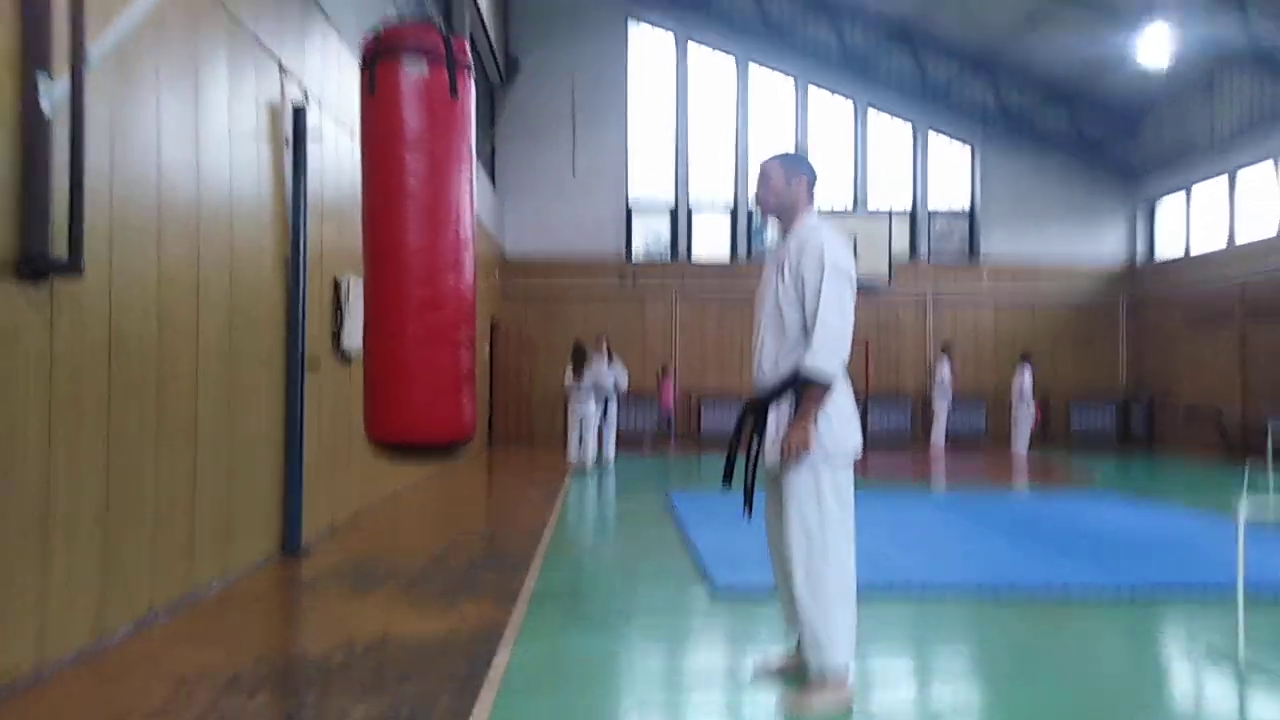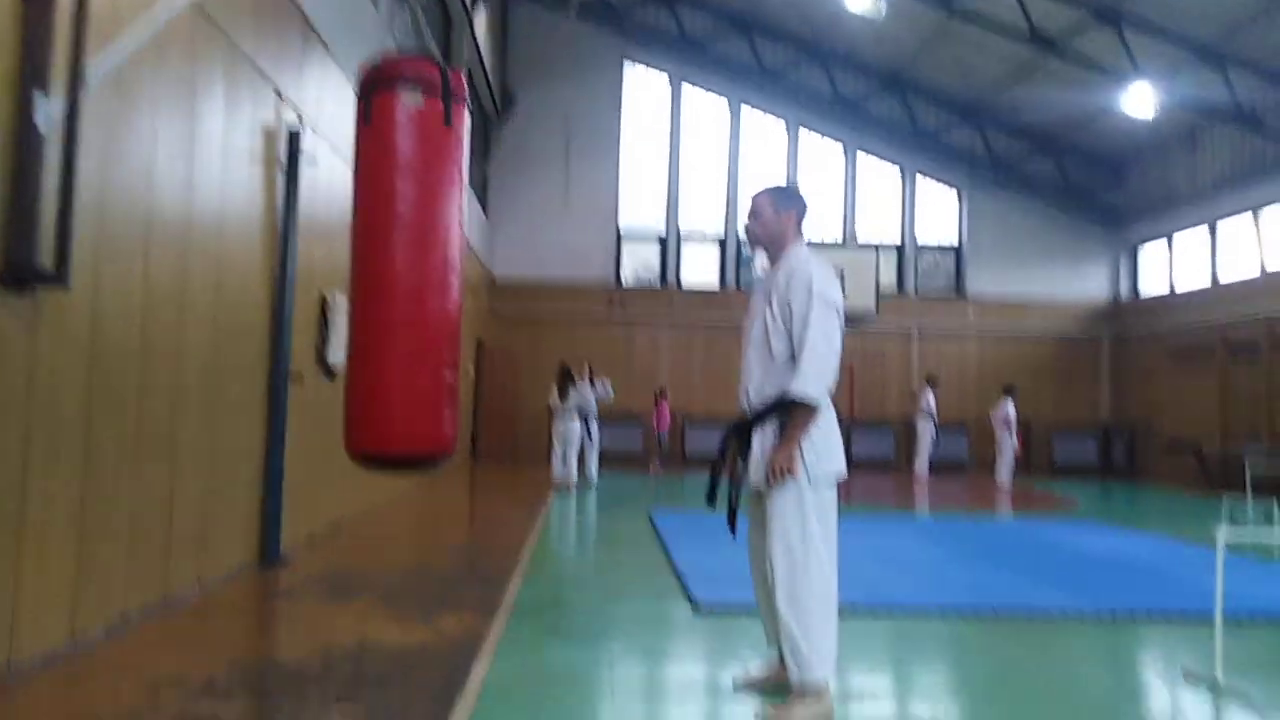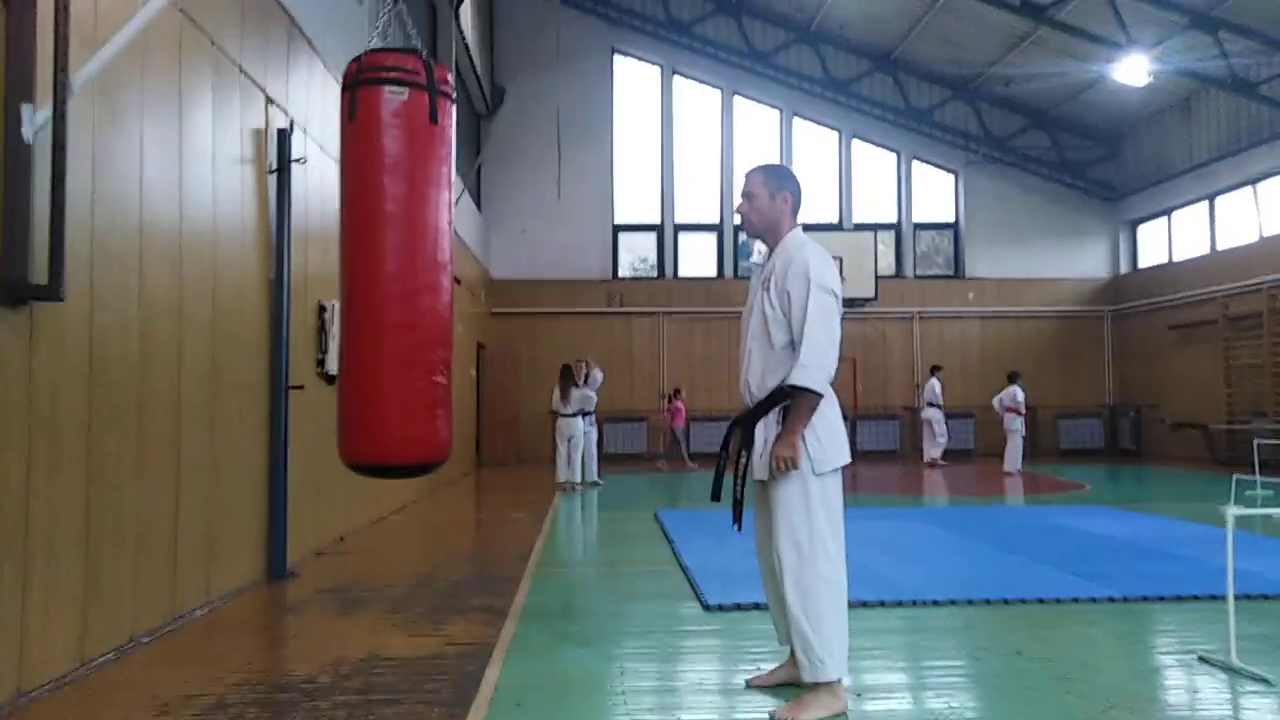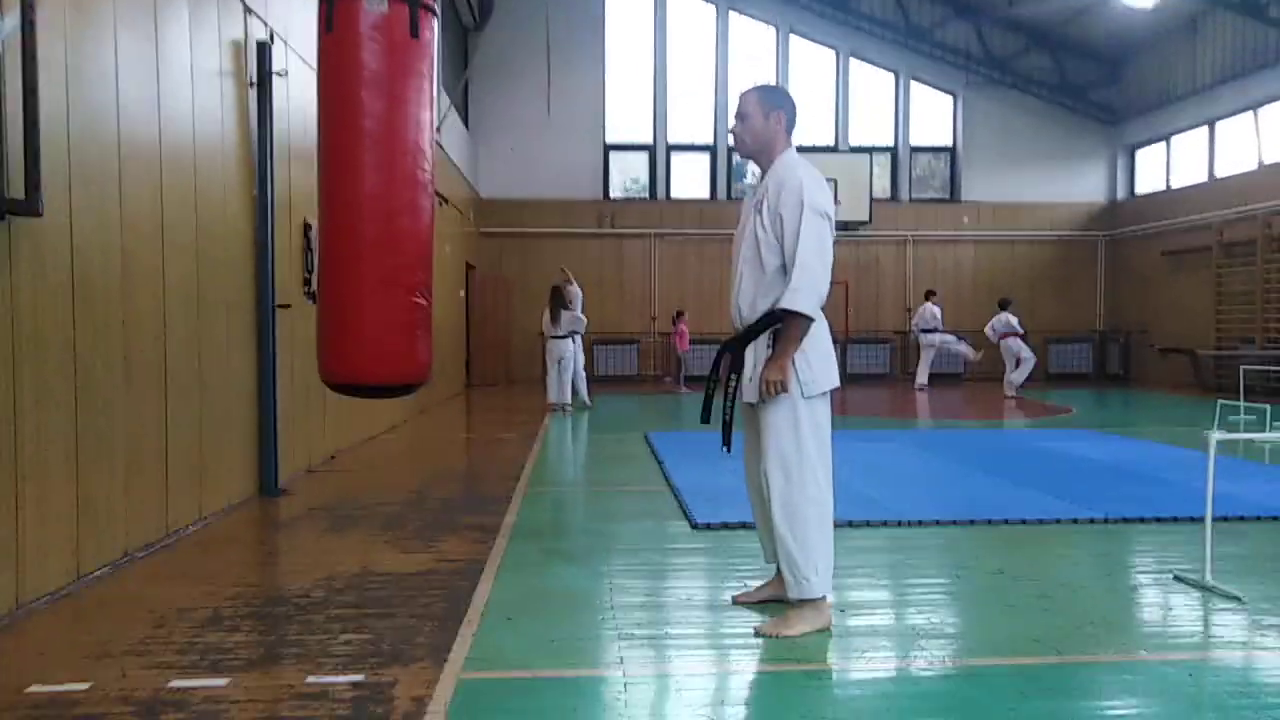
dt=0.2s
person 1, frame 1
left shoulder: (820, 246)
right shoulder: (785, 249)
left elbow: (830, 342)
left wrist: (803, 419)
left hip: (810, 416)
right hip: (782, 415)
left knee: (816, 543)
right knee: (789, 540)
left ankle: (833, 673)
right ankle: (808, 648)
person 1, frame 2
left shoulder: (809, 278)
right shoulder: (772, 282)
left elbow: (817, 370)
left wrist: (785, 447)
left hip: (796, 443)
right hip: (769, 441)
left knee: (799, 567)
right knee: (771, 564)
right ankle: (788, 662)
person 1, frame 3
left shoulder: (806, 261)
right shoulder: (772, 267)
left elbow: (817, 357)
left wrist: (791, 433)
left hip: (799, 431)
right hip: (772, 429)
left knee: (808, 555)
right knee: (779, 554)
right ankle: (799, 657)
person 1, frame 4
left shoulder: (799, 182)
right shoulder: (764, 189)
left elbow: (810, 279)
left wrist: (782, 356)
left hip: (789, 352)
right hip: (762, 352)
left knee: (795, 475)
right knee: (767, 473)
left ankle: (812, 598)
right ankle: (785, 576)
